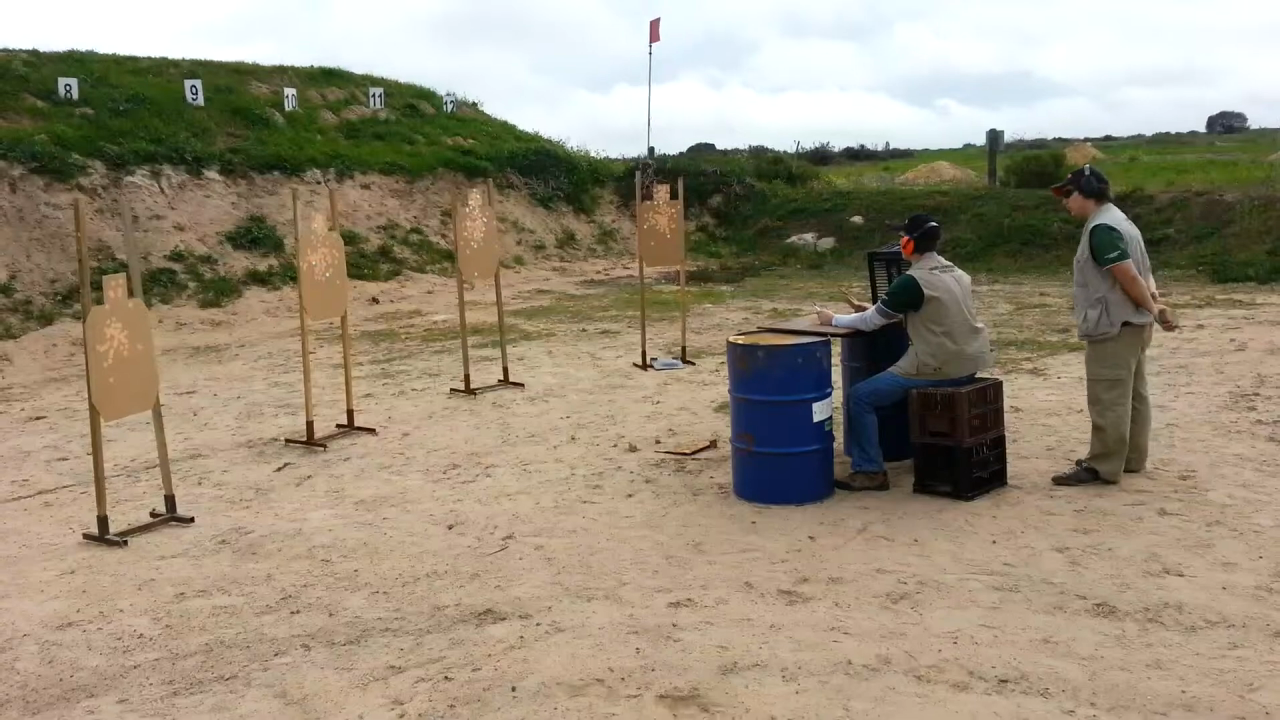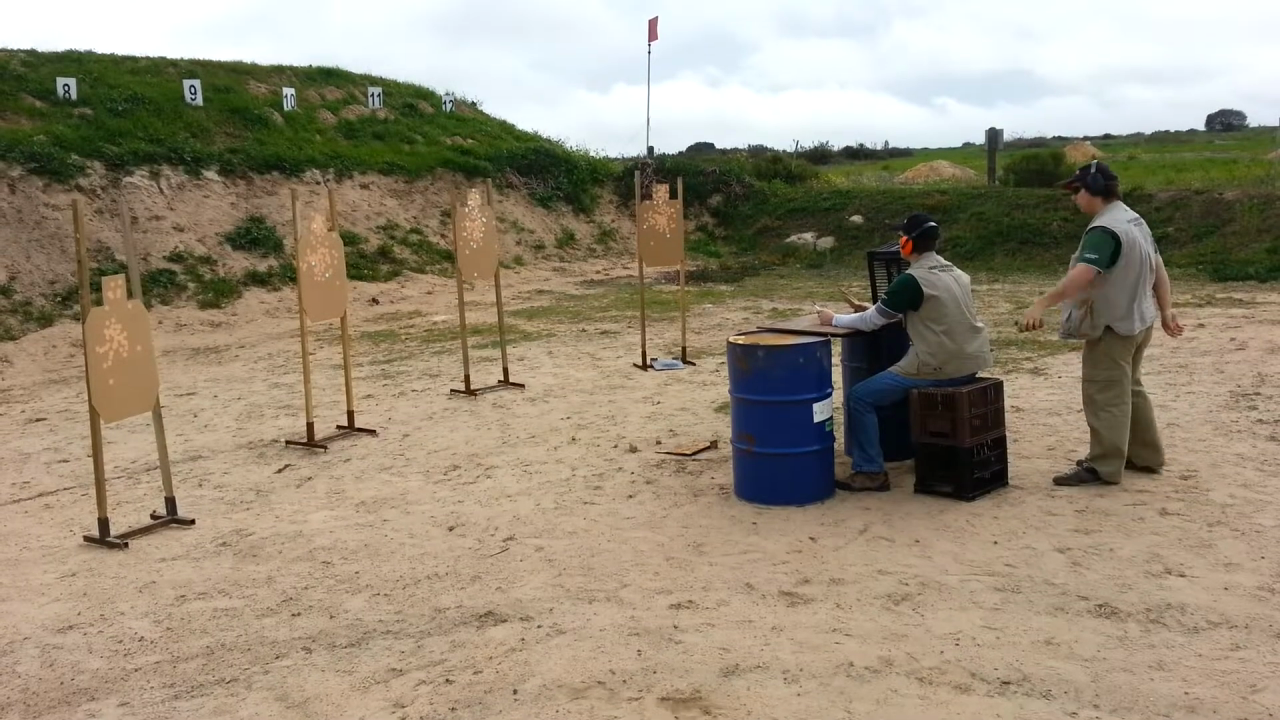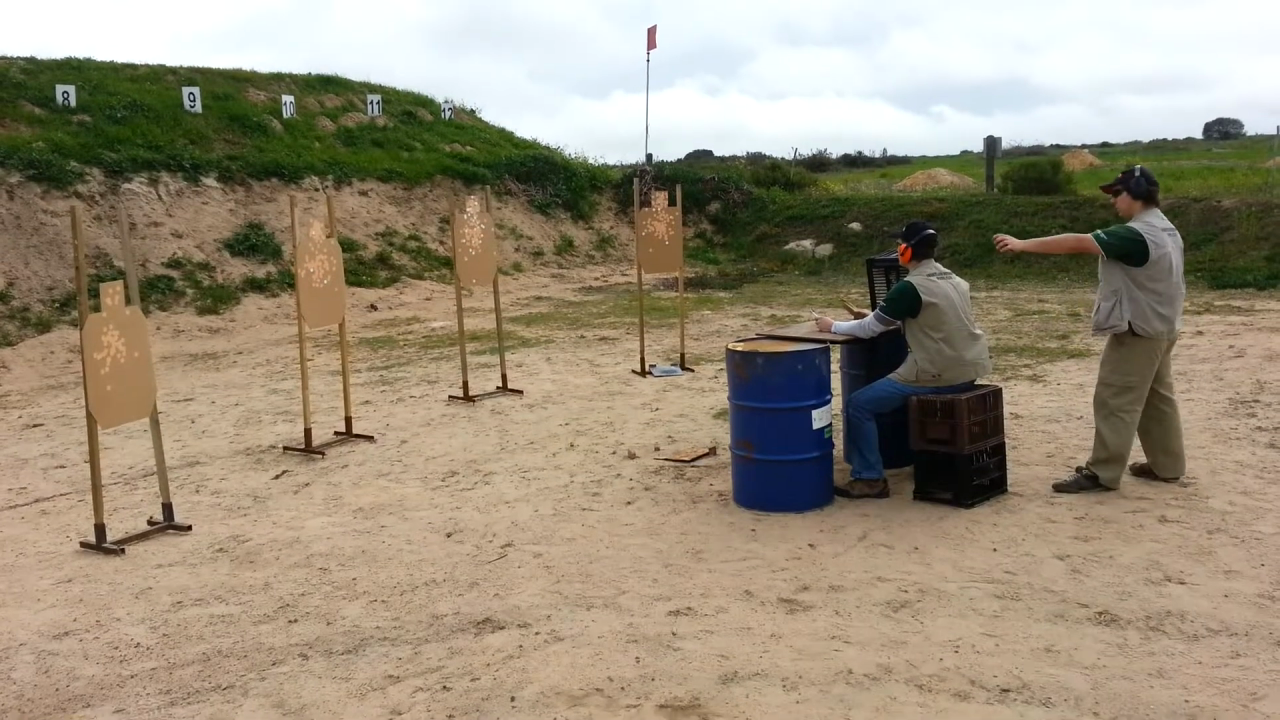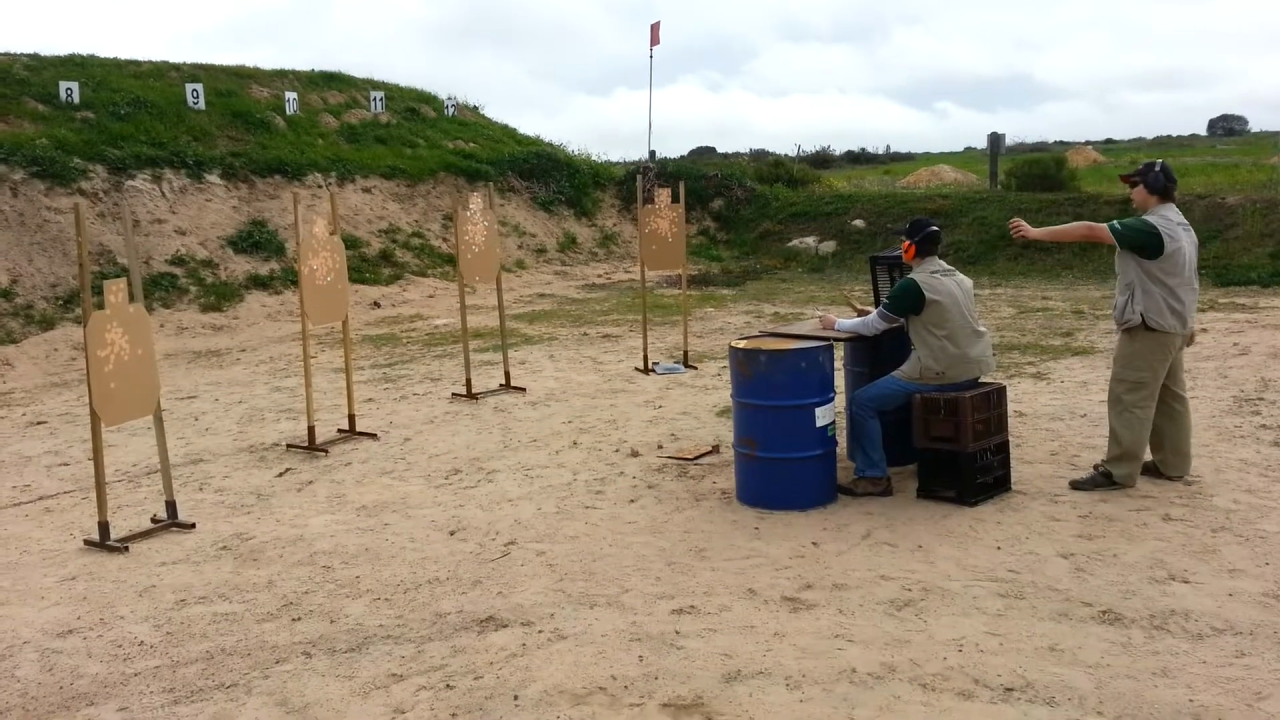
dt=0.4s
person 1, frame 1
left shoulder: (1101, 229)
right shoulder: (1113, 221)
left elbow: (1127, 276)
right elbow: (1139, 270)
left wrist: (1152, 308)
right wrist: (1152, 300)
left hip: (1114, 325)
right hip: (1128, 322)
left knee: (1108, 396)
right knee: (1132, 392)
left ankle: (1102, 466)
right ankle: (1131, 457)
person 1, frame 2
left shoulder: (1105, 230)
right shoulder: (1134, 221)
left elbow: (1083, 275)
right elbow: (1158, 269)
left wrist: (1041, 305)
right wrist: (1165, 311)
left hip: (1111, 325)
right hip: (1137, 322)
left knee: (1105, 397)
right knee: (1128, 389)
left ankle: (1103, 467)
right ankle: (1146, 455)
person 1, frame 3
left shoulder: (1135, 234)
right shoulder: (1167, 230)
left elbow: (1078, 243)
left wrist: (1023, 244)
left hip: (1137, 331)
right hip: (1162, 328)
left knee: (1116, 401)
right knee: (1158, 397)
left ankle: (1102, 473)
right ankle: (1167, 464)
person 1, frame 4
left shoulder: (1150, 227)
right shoulder: (1180, 226)
left elbow: (1090, 231)
left wrist: (1036, 233)
right wrist: (1186, 325)
left hip: (1150, 327)
right hip: (1172, 325)
left knee: (1130, 398)
right knee: (1169, 395)
left ankle: (1119, 470)
right ankle: (1172, 462)
person 2, frame 1
left shoulder: (911, 281)
right shoulder: (956, 274)
left elbow: (871, 323)
left wrist: (833, 319)
right wrist: (878, 310)
left hip: (937, 368)
right hip: (969, 364)
left knee: (858, 397)
left ankle: (870, 471)
person 2, frame 2
left shoulder: (911, 280)
right shoulder: (955, 273)
left elbow: (871, 323)
left wrist: (834, 319)
right wrist: (877, 310)
left hip: (938, 368)
right hip: (969, 364)
left knee: (859, 397)
left ankle: (871, 472)
person 2, frame 3
left shoulder: (909, 288)
right shoulder: (954, 280)
left elbow: (870, 329)
left wrist: (833, 326)
right wrist: (876, 317)
left hip: (936, 375)
right hip: (968, 371)
left knee: (858, 404)
left ankle: (870, 479)
person 2, frame 4
left shoulder: (912, 284)
right shoulder: (958, 278)
left elbow: (873, 327)
left wrist: (836, 323)
right wrist: (879, 314)
left hip: (940, 373)
right hip: (972, 369)
left knee: (862, 402)
left ankle: (874, 477)
